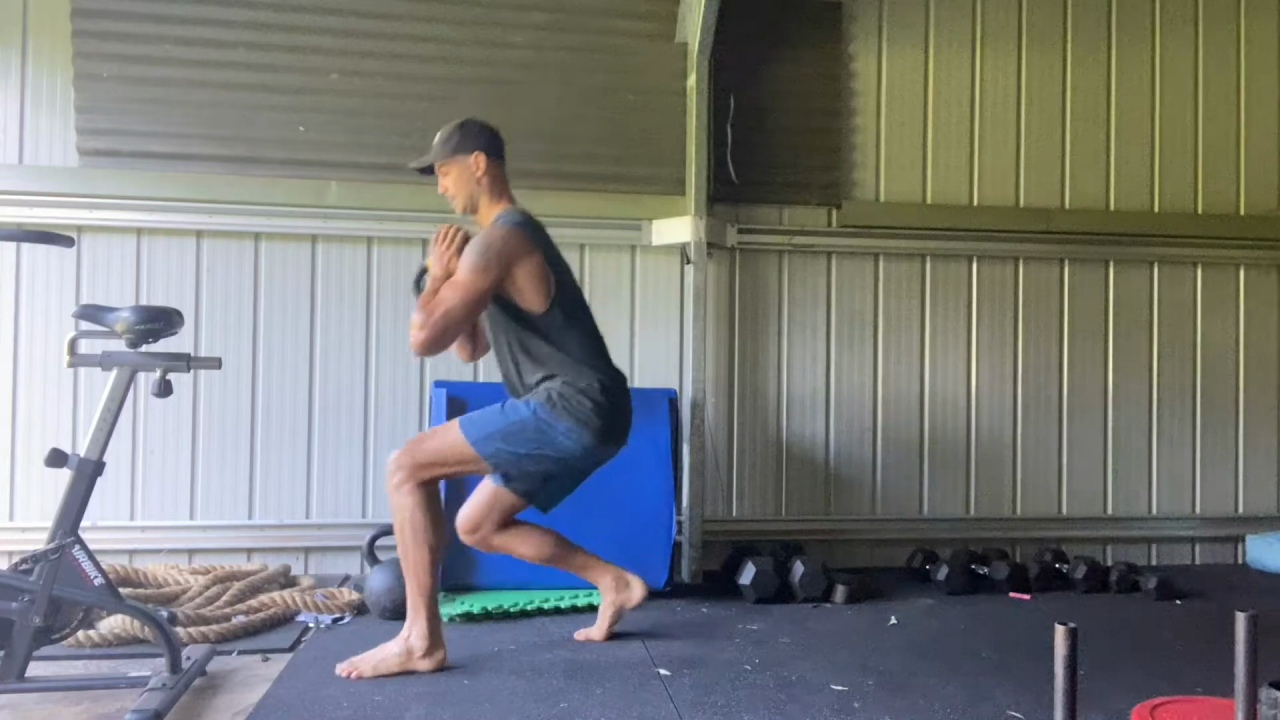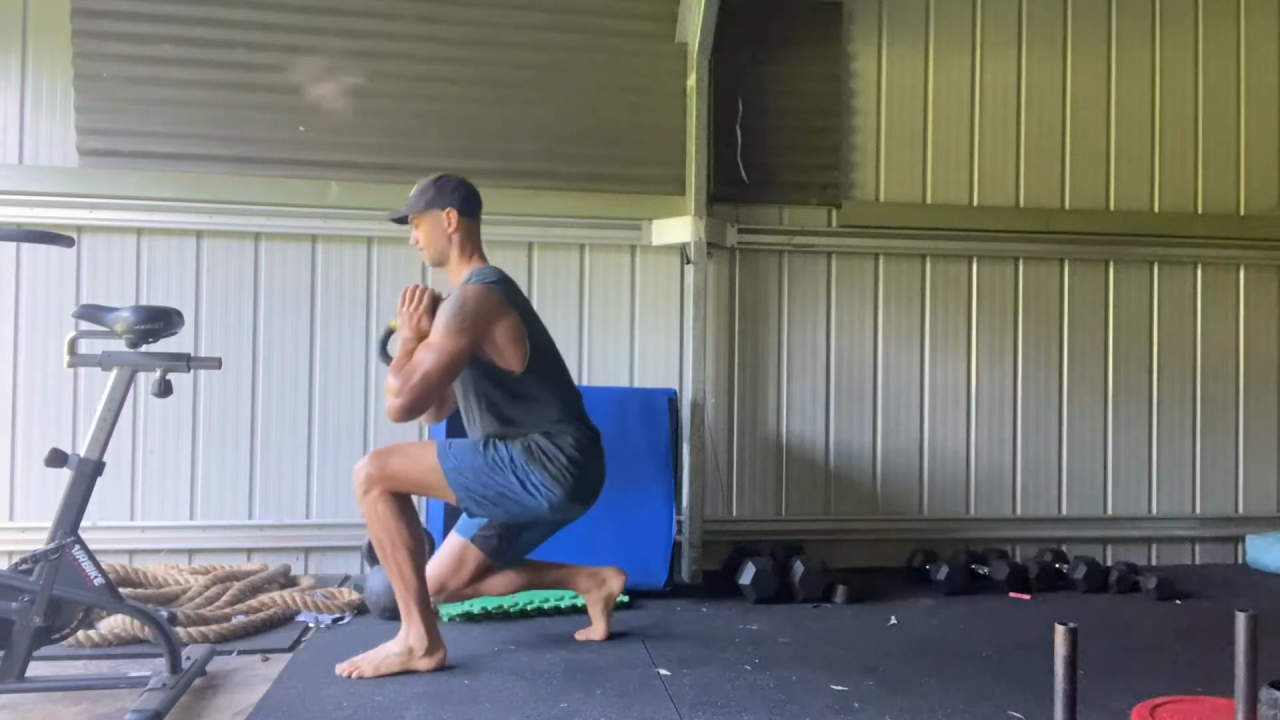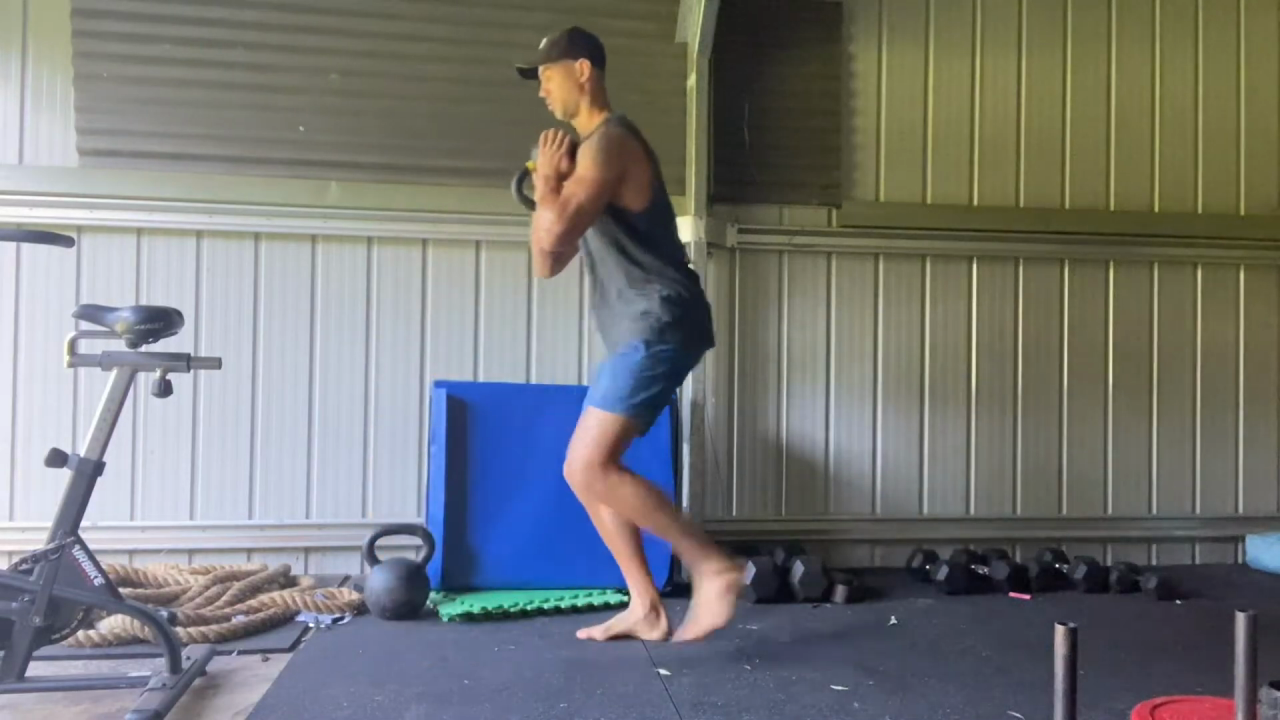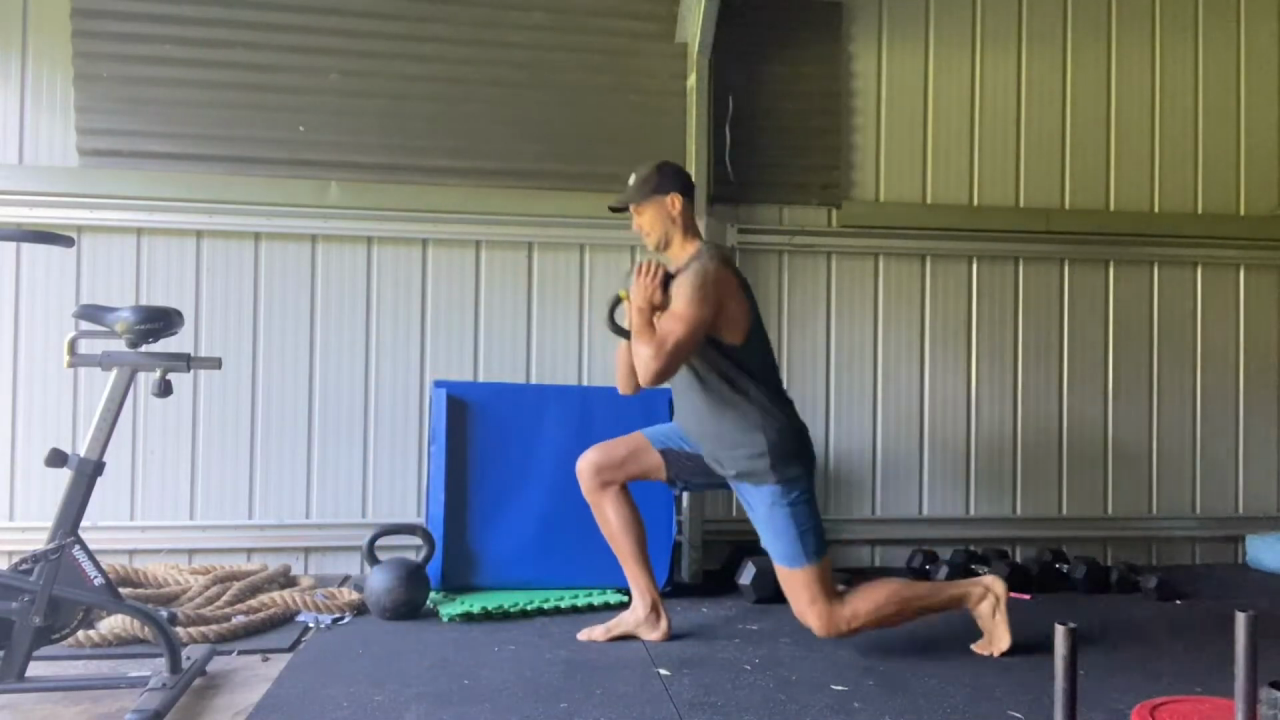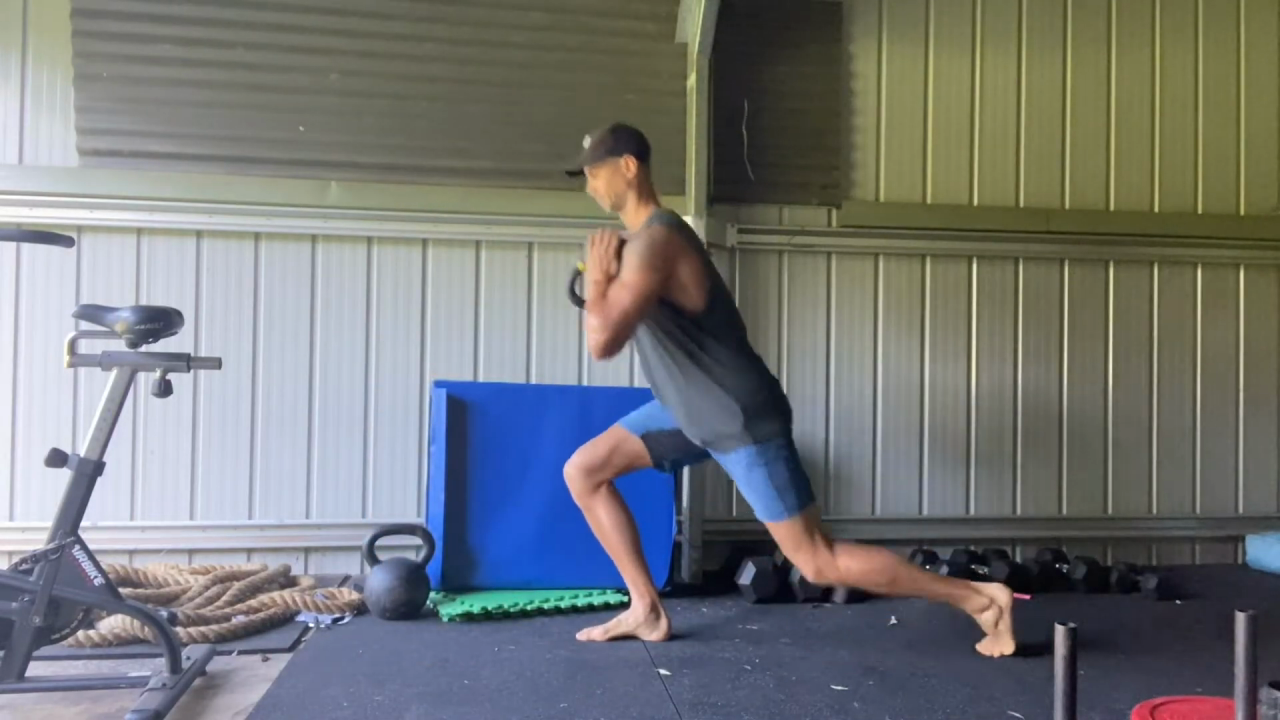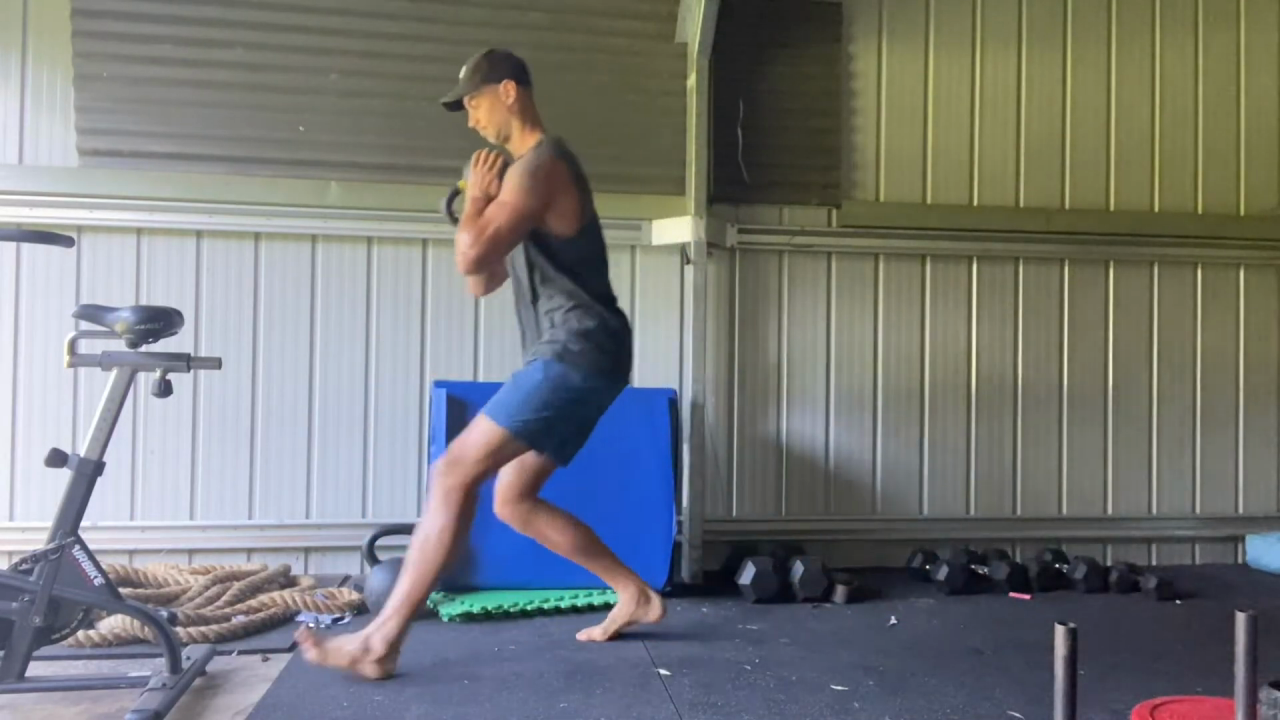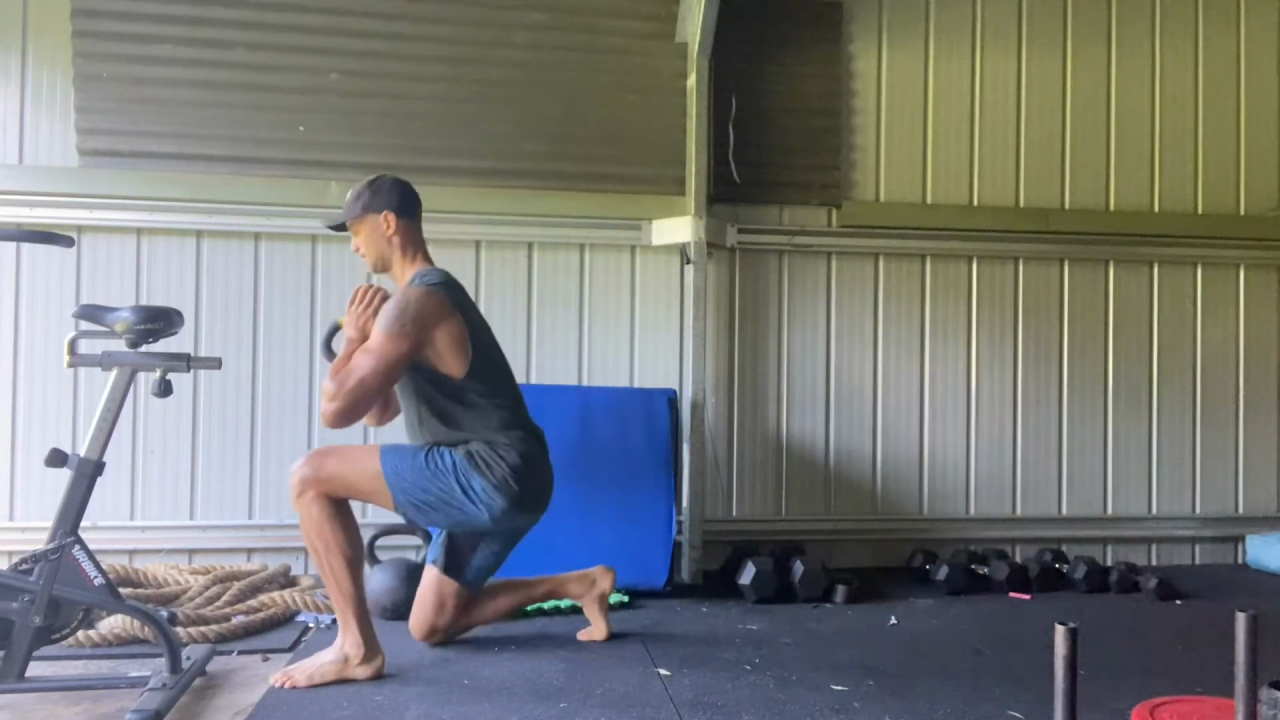
dt=0.7s
person 1, frame 1
left shoulder: (499, 239)
right shoulder: (505, 238)
left elbow: (424, 336)
right elbow: (469, 348)
left wrist: (441, 276)
right wrist: (452, 279)
left hip: (575, 410)
right hip: (575, 414)
left knee: (407, 464)
right knee: (477, 525)
left ankle: (420, 639)
right ankle: (613, 581)
person 1, frame 2
left shoulder: (473, 300)
right shoulder: (477, 296)
left elbow: (400, 403)
right elbow: (436, 408)
left wrist: (410, 337)
right wrist: (420, 340)
left hip: (553, 469)
right hip: (545, 471)
left knee: (374, 474)
right knee: (442, 582)
left ankle: (419, 640)
right ankle: (594, 581)
person 1, frame 3
left shoulder: (610, 141)
right shoulder: (585, 148)
left elbow: (554, 235)
right elbow: (547, 262)
left wrist: (550, 181)
right wrist: (547, 185)
left hip: (661, 325)
right hip: (639, 331)
left knee: (586, 469)
right knee: (590, 468)
left ankle: (711, 567)
right ankle: (646, 607)
person 1, frame 4
left shoulder: (703, 274)
right shoulder: (677, 281)
left elbow: (653, 369)
right elbow: (628, 383)
left wrist: (640, 310)
right wrist: (635, 318)
left hip: (765, 458)
right hip: (718, 443)
left knee: (825, 617)
right knee: (594, 469)
left ankle: (978, 593)
right ankle: (646, 610)
person 1, frame 5
left shoulder: (653, 241)
right shoulder: (643, 241)
left elbow: (601, 340)
right elbow: (608, 344)
left wrist: (598, 279)
right wrist: (601, 287)
left hip: (742, 416)
right hip: (693, 409)
left knee: (818, 561)
right knee: (583, 471)
left ankle: (979, 600)
right ankle: (647, 609)
person 1, frame 6
left shoulder: (540, 165)
right shoulder: (526, 170)
left elbow: (472, 256)
right elbow: (483, 281)
left wrist: (477, 200)
right wrist: (481, 205)
left hip: (578, 351)
right hip: (576, 357)
left knee: (453, 472)
right knee: (513, 498)
left ankle: (378, 641)
right ankle: (637, 595)
person 1, frame 7
left shoulder: (415, 303)
right shoulder: (425, 298)
left elbow: (336, 408)
right elbow: (380, 410)
left wrist: (354, 339)
right wrist: (366, 340)
left hip: (494, 477)
right hip: (500, 481)
left knee: (310, 476)
right knee: (431, 627)
left ankle: (356, 648)
right ankle: (584, 584)
